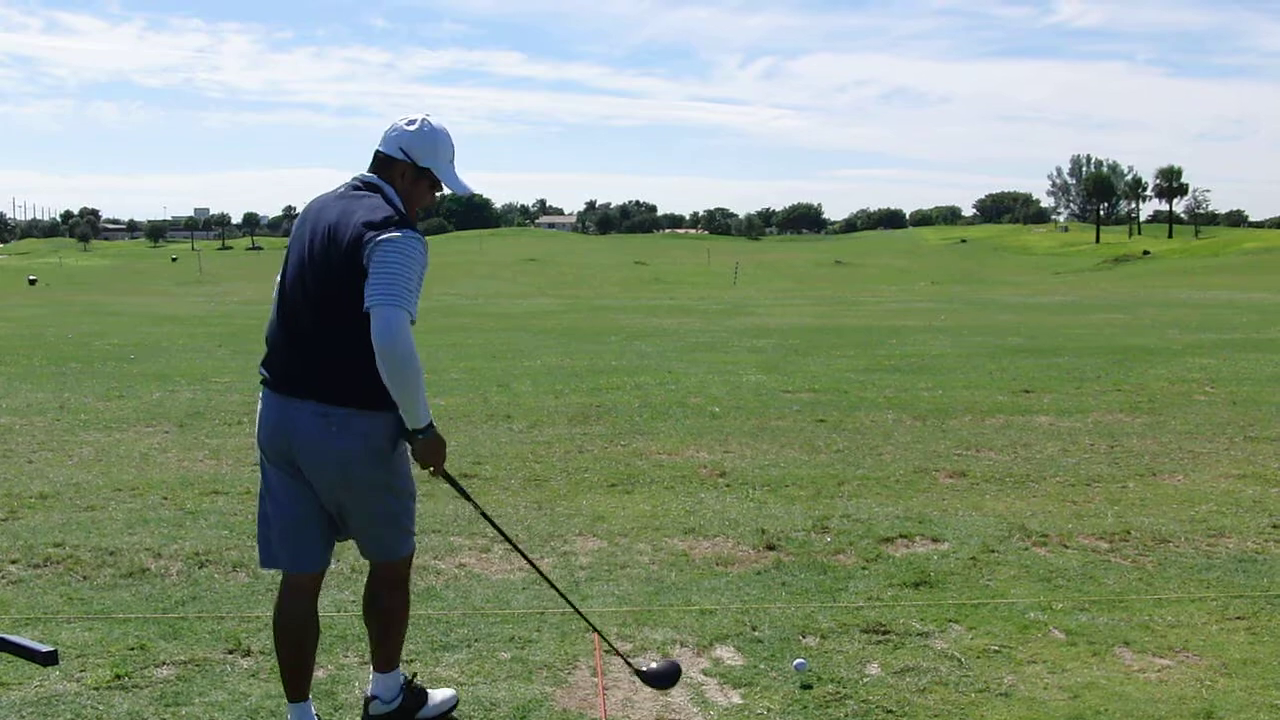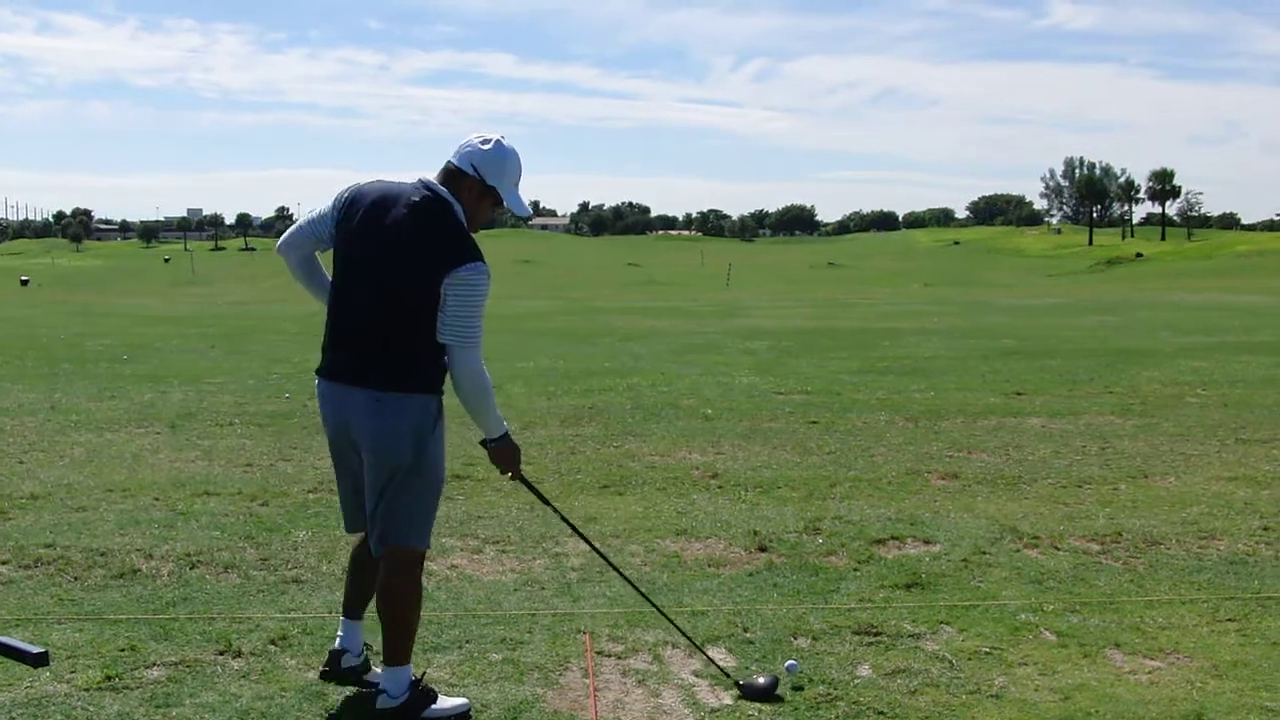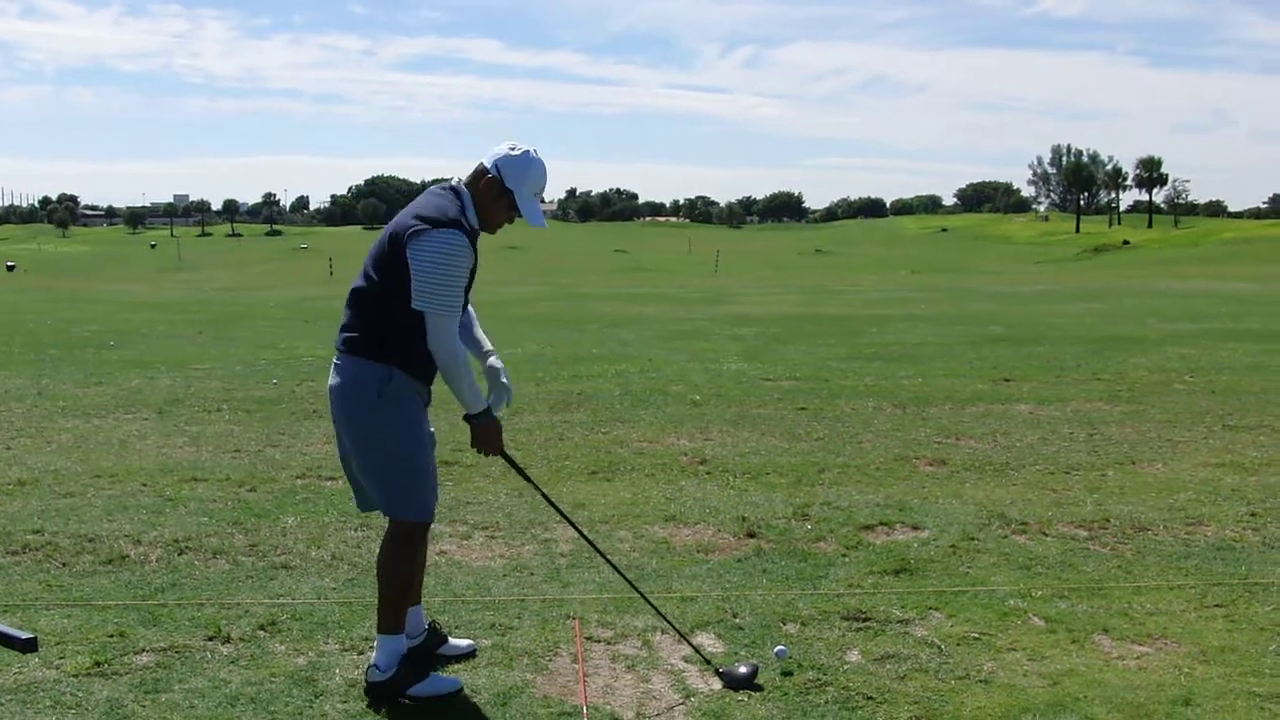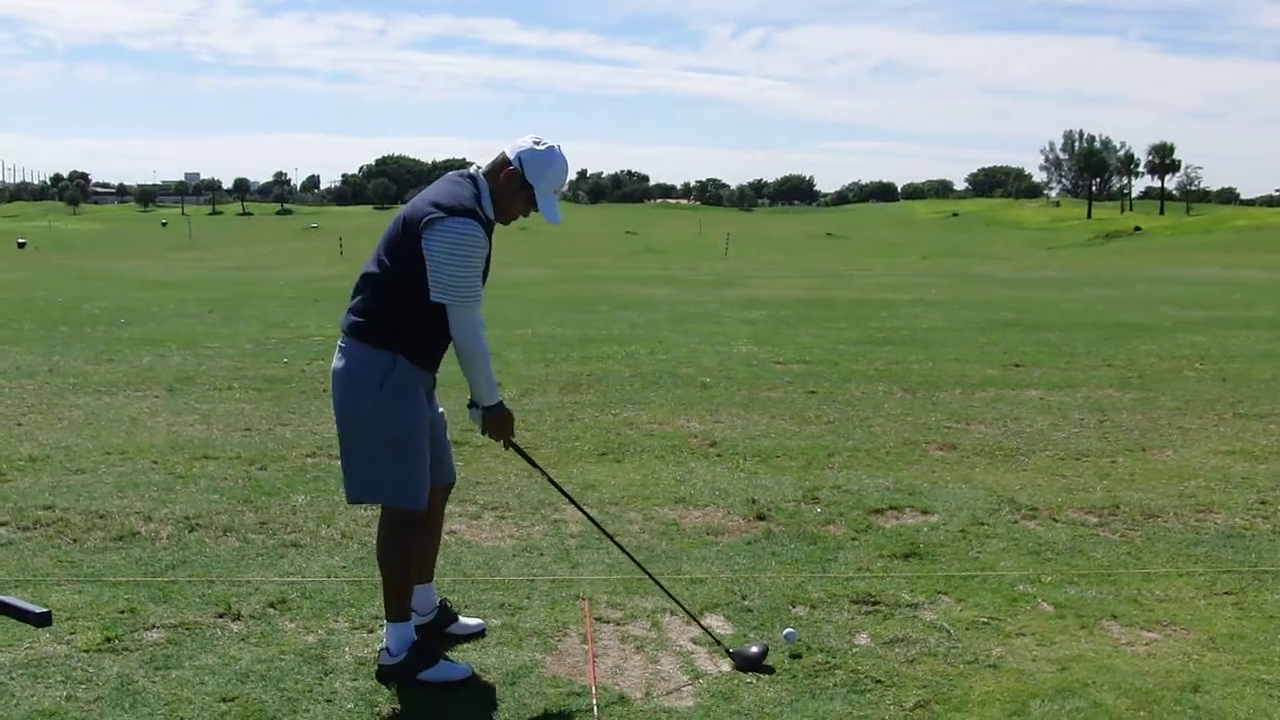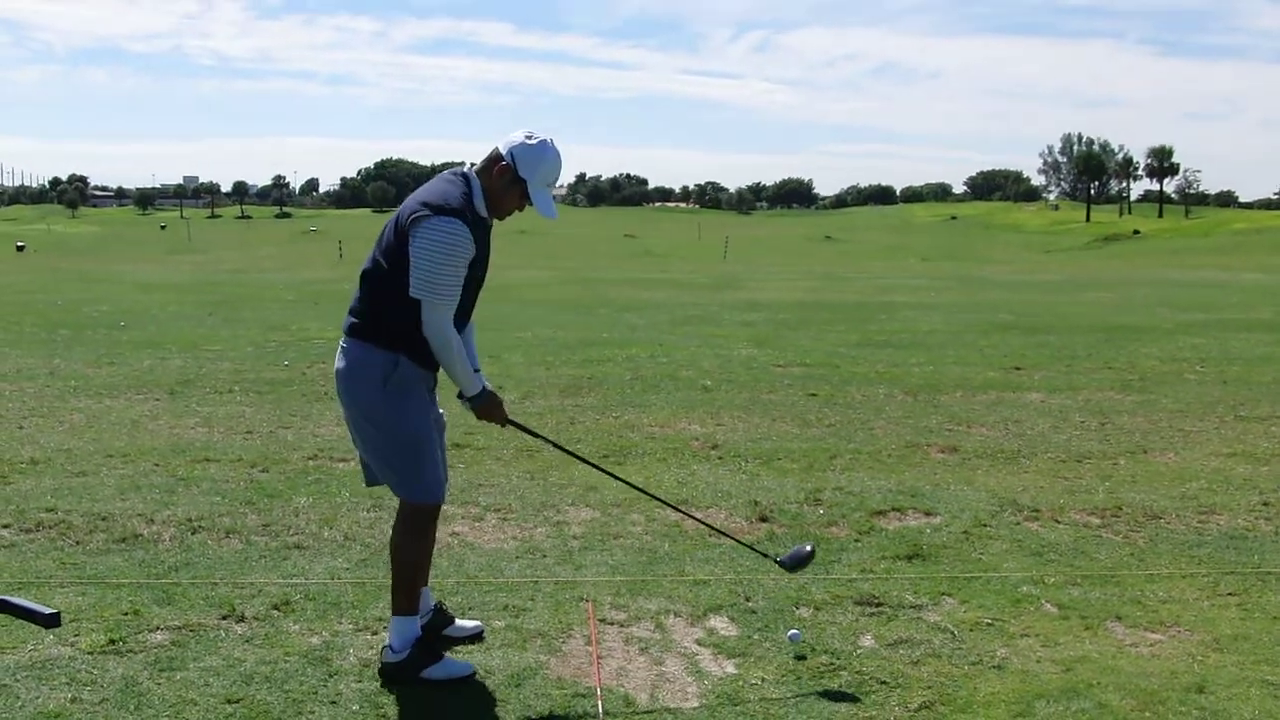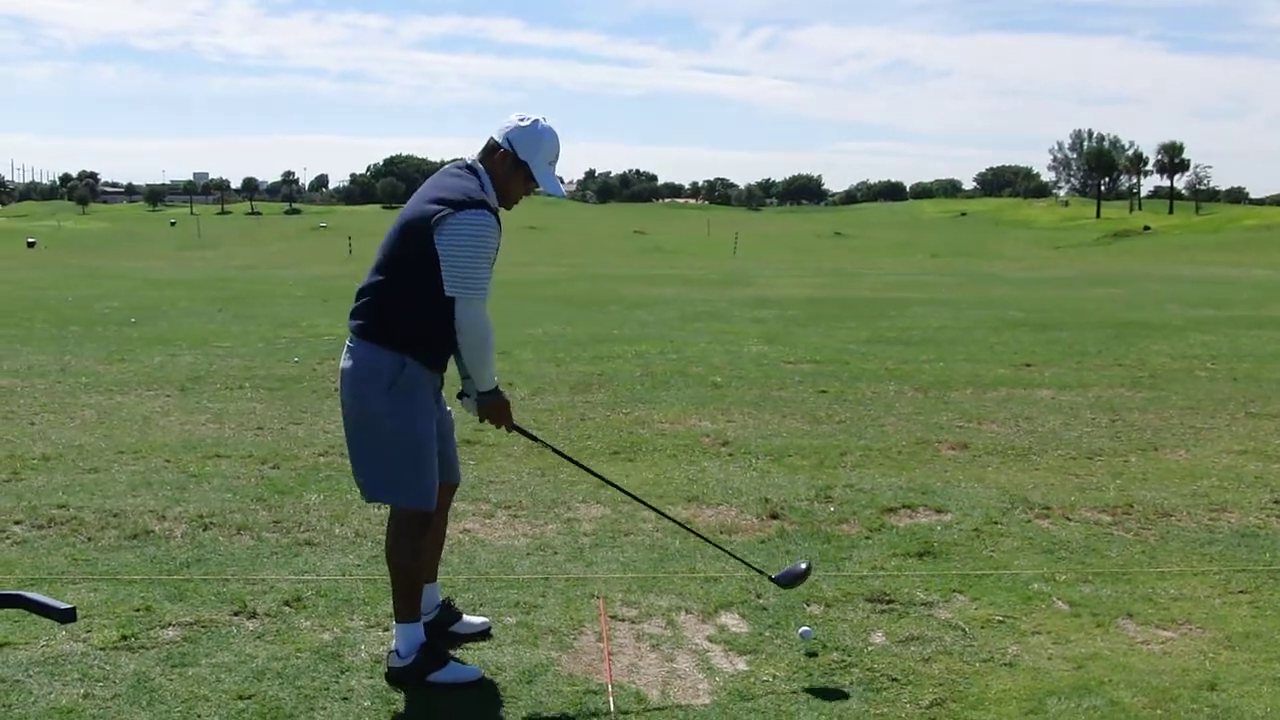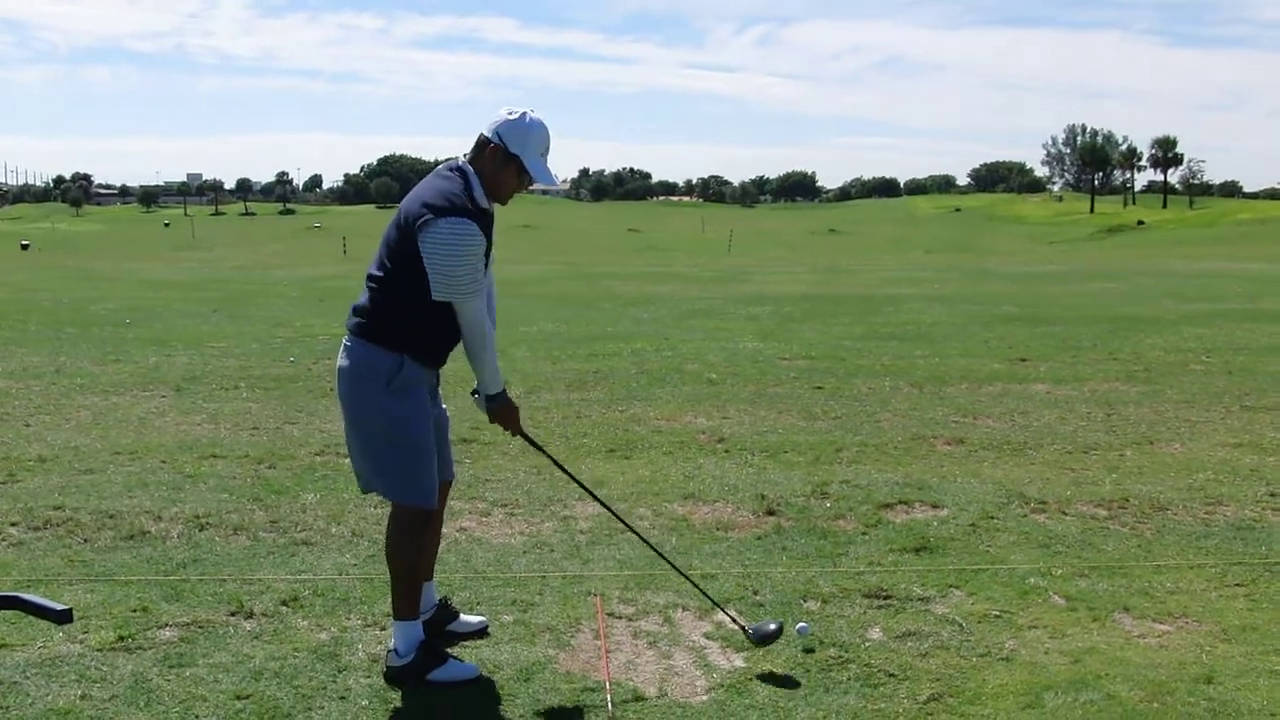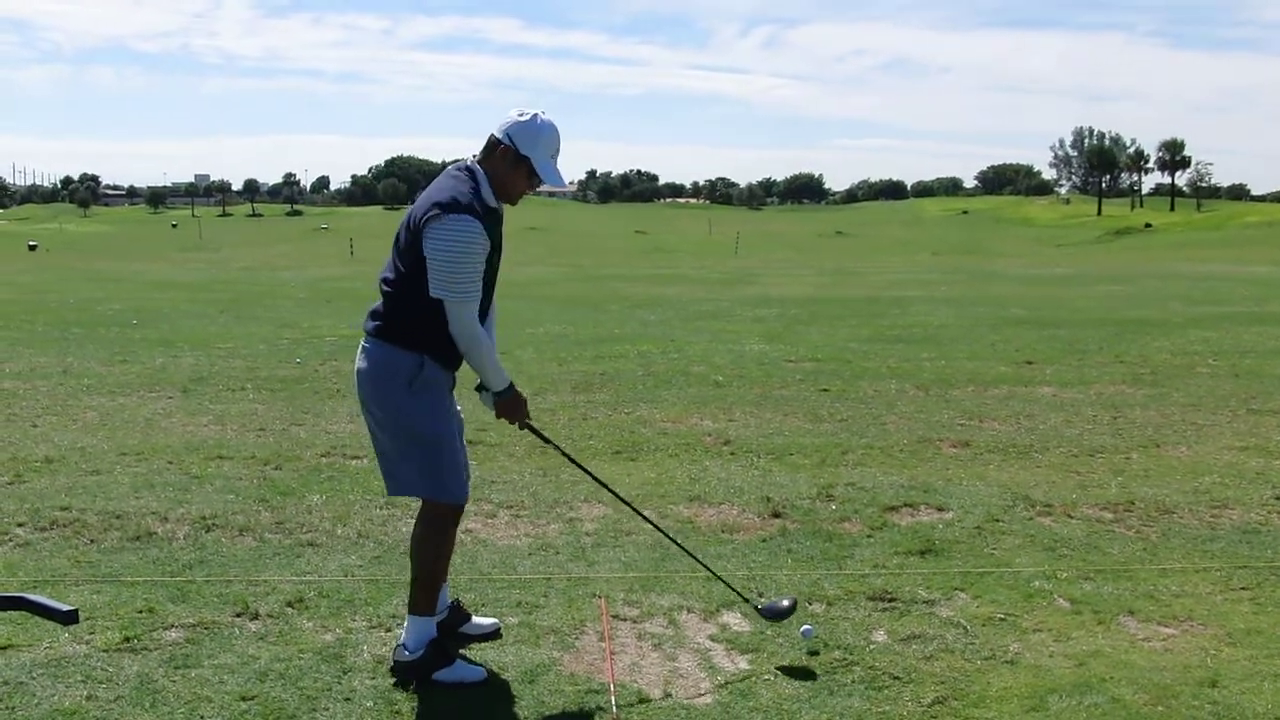
dt=0.5s
person 1, frame 1
left shoulder: (316, 210)
right shoulder: (396, 236)
right elbow: (391, 341)
right wrist: (421, 426)
left hip: (281, 413)
right hip: (354, 425)
left knee: (299, 577)
right knee: (390, 563)
person 1, frame 2
left shoulder: (362, 197)
right shoulder: (464, 260)
left elbow: (293, 247)
right elbow: (466, 369)
right wrist: (497, 436)
left hip: (337, 392)
right hip: (401, 406)
left knee: (375, 531)
right knee: (401, 549)
left ankle: (348, 649)
person 1, frame 3
left shoulder: (442, 209)
right shoulder: (448, 234)
left elbow: (447, 310)
right elbow: (441, 340)
left wrist: (492, 359)
right wrist: (478, 412)
left hip: (383, 377)
right hip: (378, 381)
left knee: (416, 512)
right knee: (409, 518)
left ankle: (414, 632)
right ankle: (388, 666)
person 1, frame 4
left shoulder: (461, 198)
right shoulder: (460, 224)
left elbow: (462, 319)
right elbow: (465, 330)
left wrist: (484, 397)
right wrist: (490, 404)
left hip: (404, 365)
right hip: (379, 368)
left knee: (434, 489)
right knee: (404, 505)
left ankle: (424, 610)
right ankle: (400, 649)
person 1, frame 5
left shoulder: (466, 207)
right shoulder: (448, 221)
left elbow: (455, 313)
right elbow: (435, 325)
left wrist: (475, 377)
right wrist: (474, 391)
left hip: (404, 364)
right hip: (382, 366)
left knee: (427, 494)
right knee: (420, 499)
left ankle: (422, 612)
right ankle: (403, 646)
person 1, frame 6
left shoulder: (457, 188)
right shoulder: (471, 216)
left elbow: (462, 311)
right elbow: (471, 320)
left wrist: (475, 384)
right wrist: (487, 390)
left hip: (410, 364)
right hip: (388, 368)
left knee: (440, 490)
right knee: (414, 505)
left ankle: (428, 608)
right ankle: (408, 650)
person 1, frame 7
left shoulder: (470, 198)
right shoulder: (453, 218)
left elbow: (482, 295)
right elbow: (472, 318)
left wrist: (490, 384)
right wrist: (494, 392)
left hip: (409, 364)
right hip: (385, 366)
left knee: (435, 488)
right knee: (415, 502)
left ankle: (426, 607)
right ankle: (407, 649)
person 1, frame 8
left shoulder: (474, 197)
right shoulder: (460, 217)
left elbow: (477, 308)
right elbow: (461, 322)
left wrist: (492, 381)
right wrist: (499, 386)
left hip: (422, 366)
right hip: (403, 368)
left knee: (450, 492)
right knee: (442, 499)
left ankle: (439, 610)
right ankle: (417, 645)
